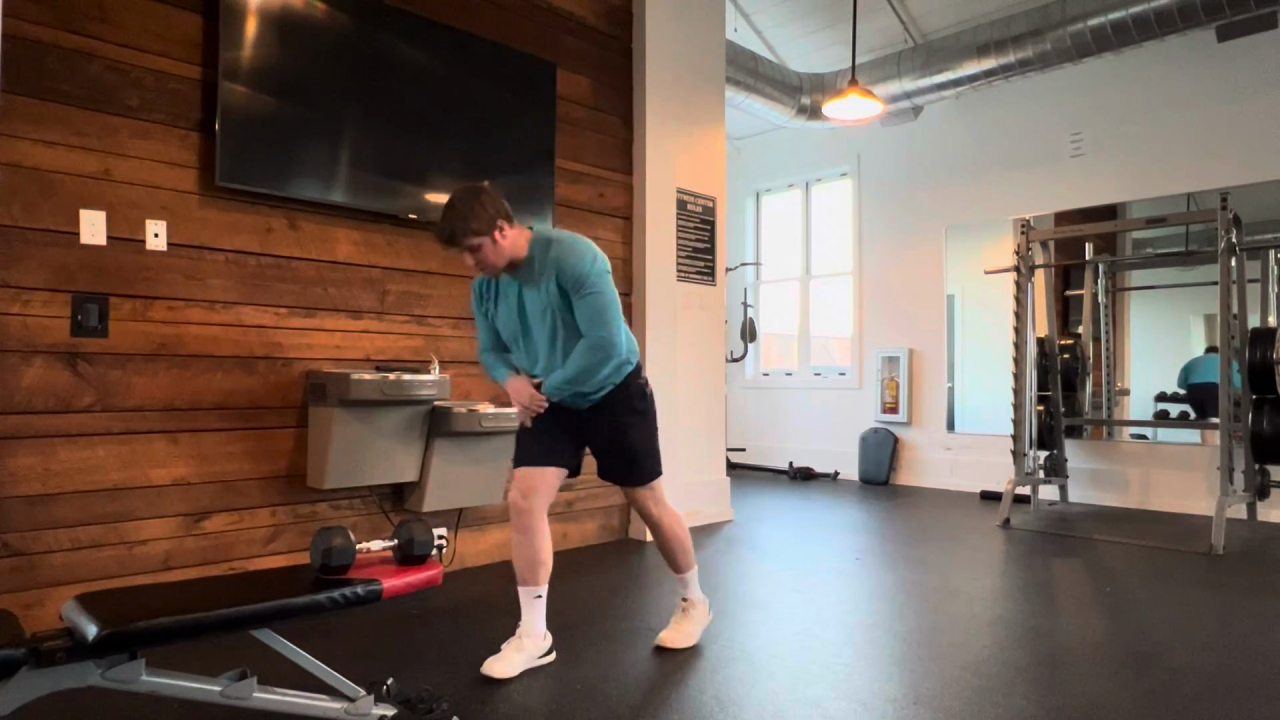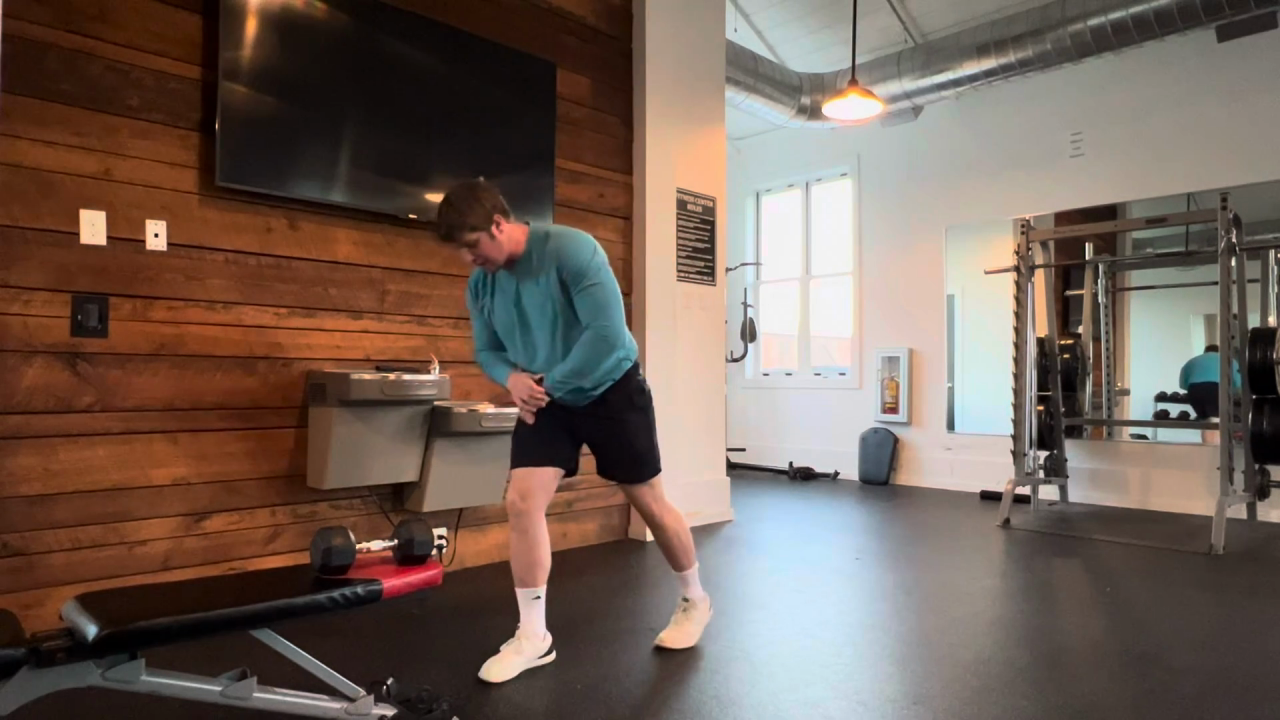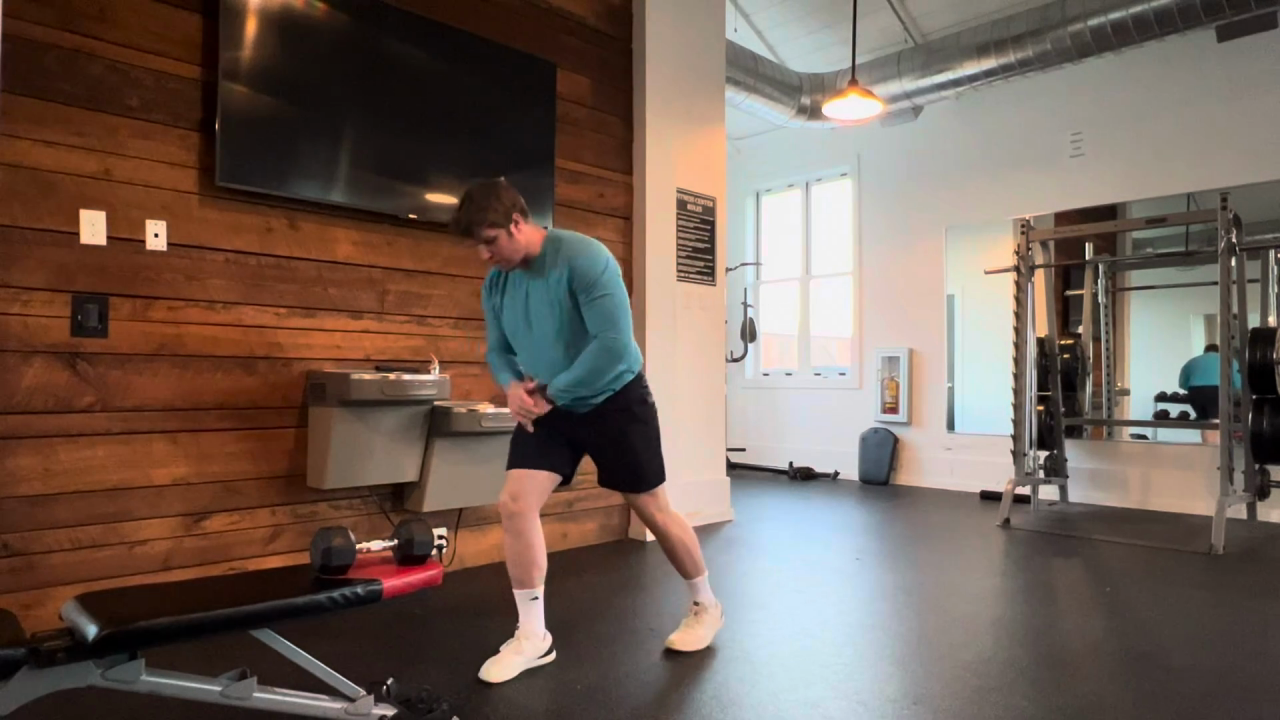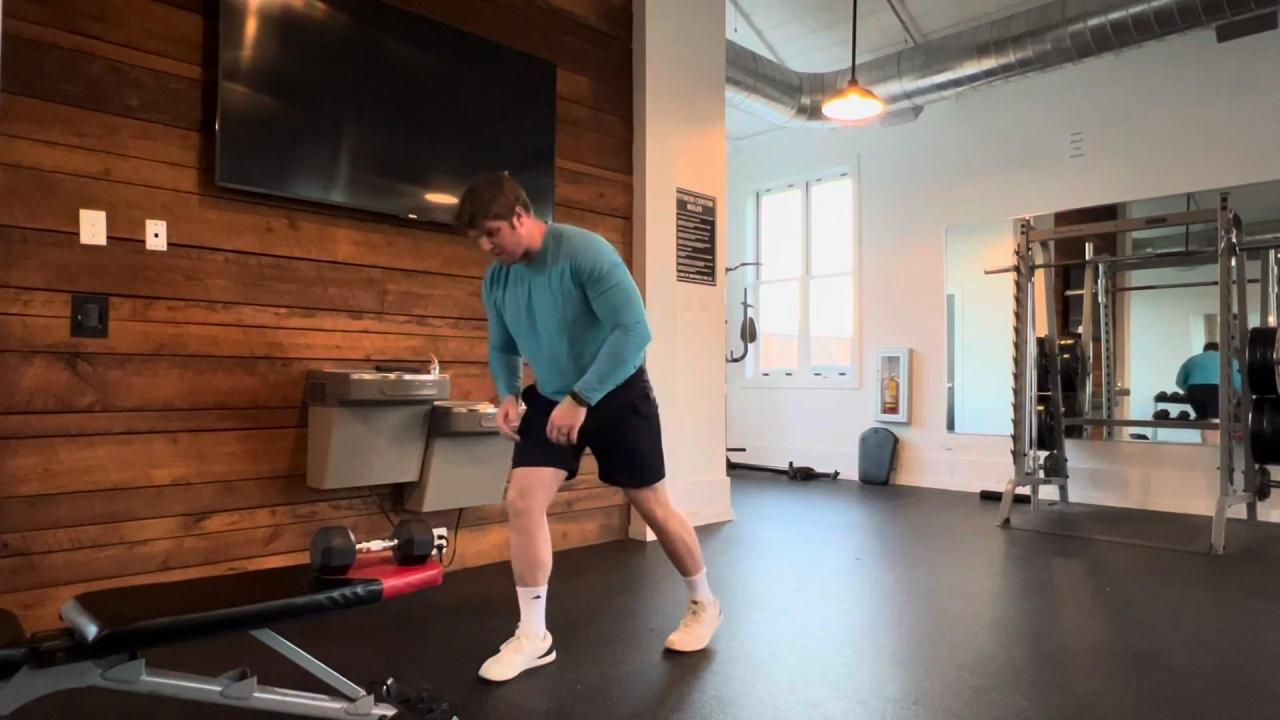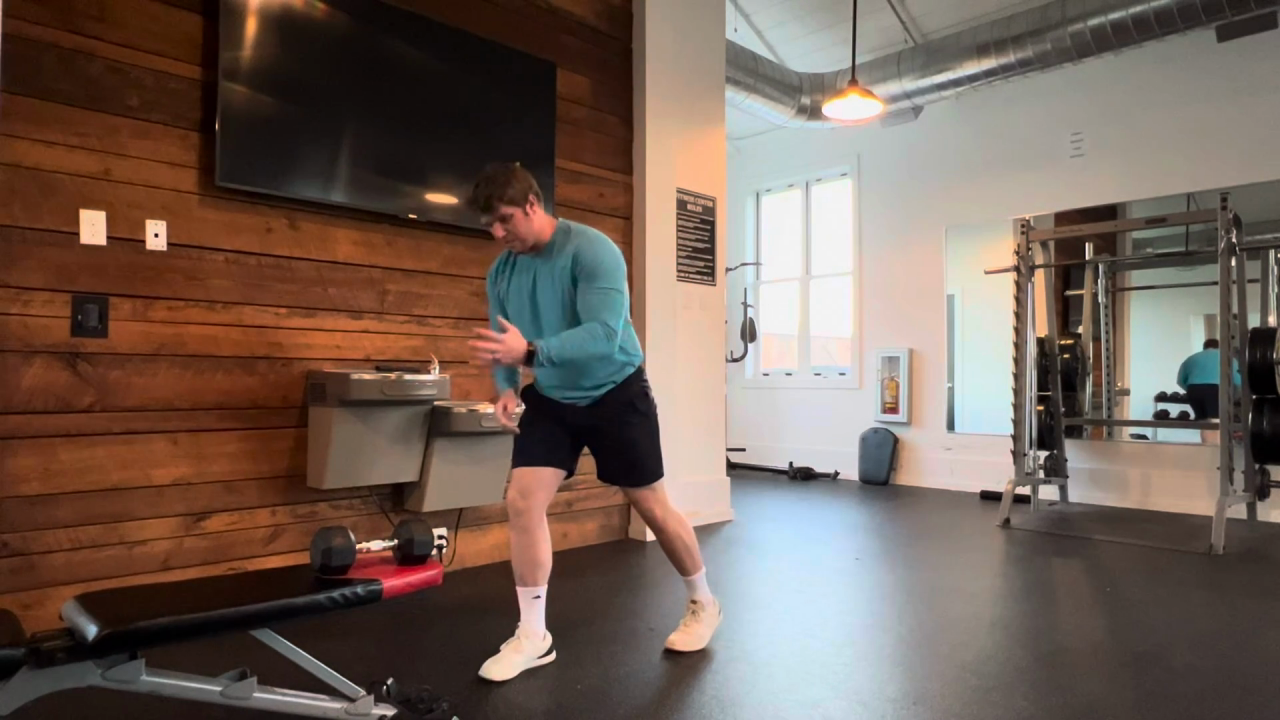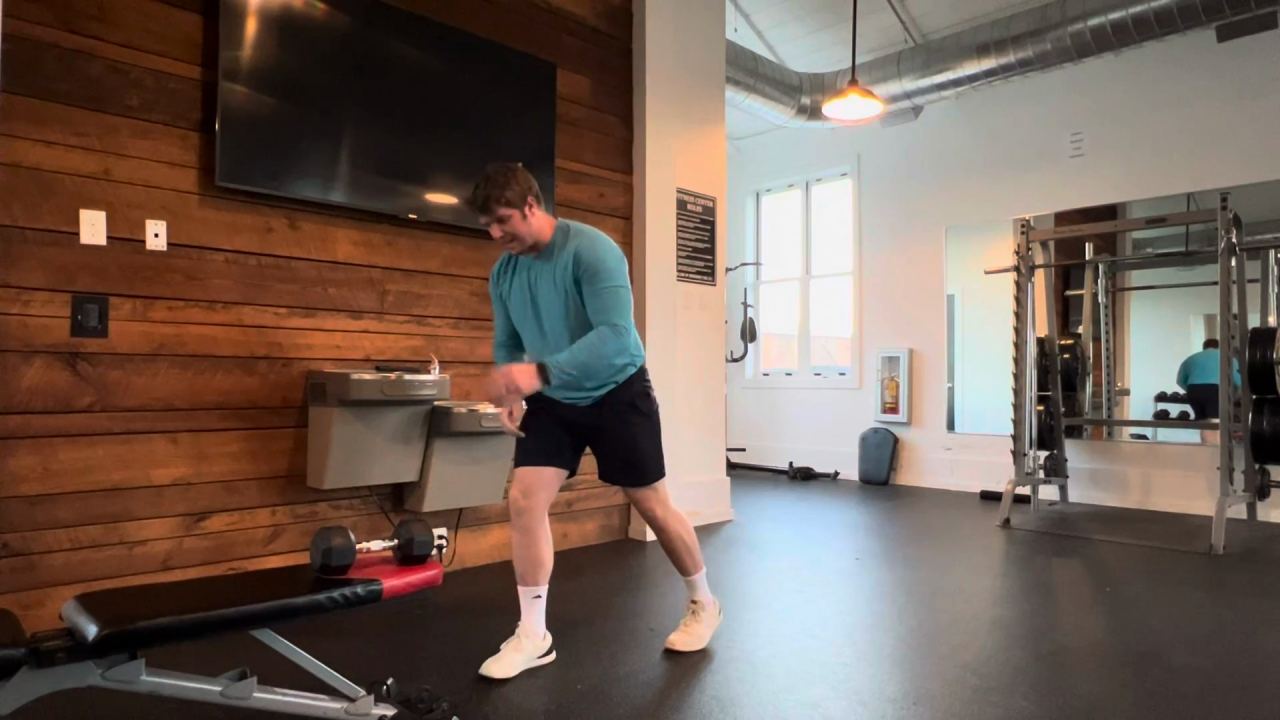
dt=0.4s
person 1, frame 1
left shoulder: (572, 255)
right shoulder: (485, 288)
left elbow: (606, 342)
right elbow: (491, 351)
left wrist: (550, 388)
right wrist: (512, 380)
left hip: (614, 392)
right hip: (549, 403)
left knee: (649, 503)
right knee: (524, 502)
left ankle: (694, 602)
right ankle: (533, 636)
person 1, frame 2
left shoulder: (571, 250)
right shoulder: (481, 284)
left elbow: (608, 331)
right elbow: (486, 350)
left wrist: (549, 385)
right wrist: (511, 378)
left hip: (612, 389)
right hip: (546, 401)
left knee: (648, 501)
right knee: (521, 504)
left ankle: (693, 600)
right ankle: (532, 637)
person 1, frame 3
left shoulder: (583, 258)
right shoulder: (496, 284)
left elbow: (616, 344)
right elbow: (498, 349)
left wrist: (548, 395)
right wrist: (512, 383)
left hip: (616, 400)
right hip: (550, 407)
left knee: (653, 511)
right knee: (514, 505)
left ankle: (706, 605)
right ankle: (532, 637)
person 1, frame 4
left shoulder: (586, 252)
right shoulder: (497, 280)
left elbow: (633, 330)
right elbow: (502, 348)
left wrist: (582, 400)
right wrist: (507, 394)
left hip: (618, 395)
right hip: (554, 401)
left knee: (653, 507)
right knee: (522, 503)
left ankle: (704, 605)
right ankle: (533, 637)
person 1, frame 5
left shoulder: (591, 249)
right shoulder: (501, 272)
left elbow: (603, 334)
right elbow: (502, 343)
left wrist: (529, 351)
right wrist: (506, 387)
left hip: (615, 393)
right hip: (551, 400)
left knee: (651, 506)
right knee: (521, 502)
left ankle: (703, 604)
right ankle: (532, 637)
person 1, frame 6
left shoulder: (591, 249)
right shoulder: (503, 273)
left elbow: (616, 334)
right elbow: (506, 343)
left wrist: (541, 371)
right wrist: (512, 390)
left hip: (617, 393)
right hip: (554, 401)
left knee: (652, 506)
right knee: (524, 502)
left ankle: (703, 604)
right ankle: (532, 636)
